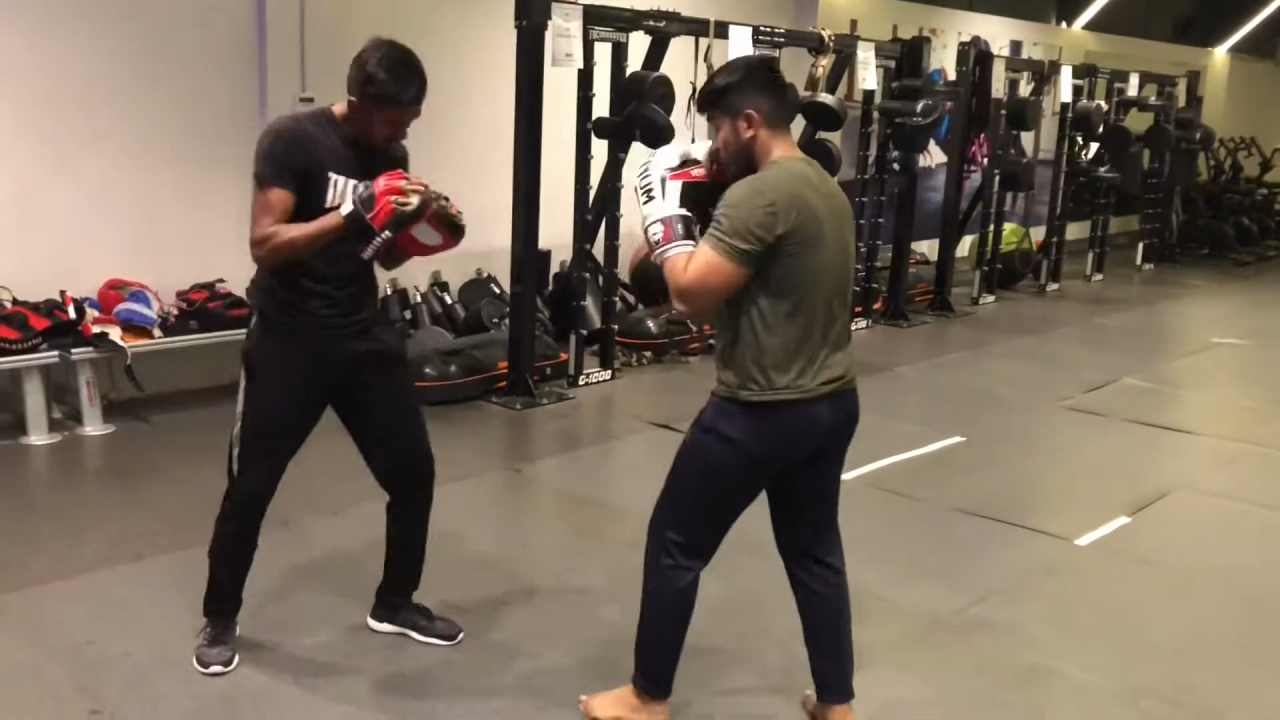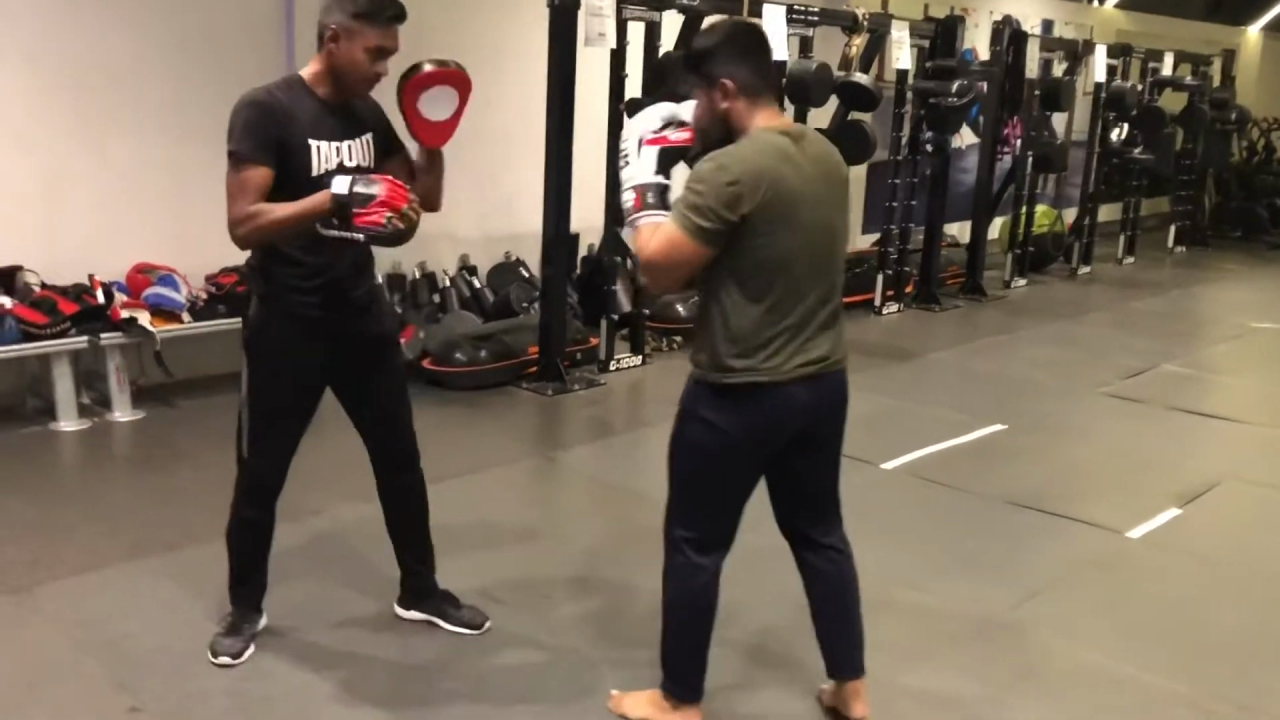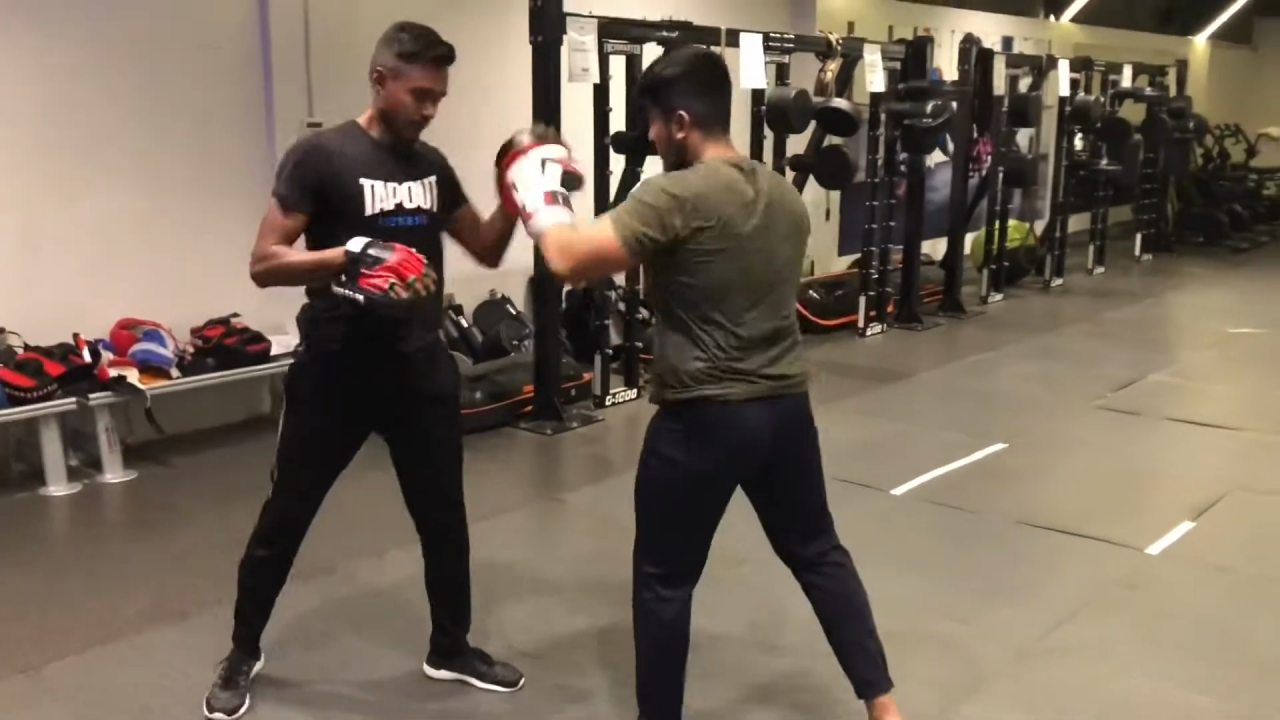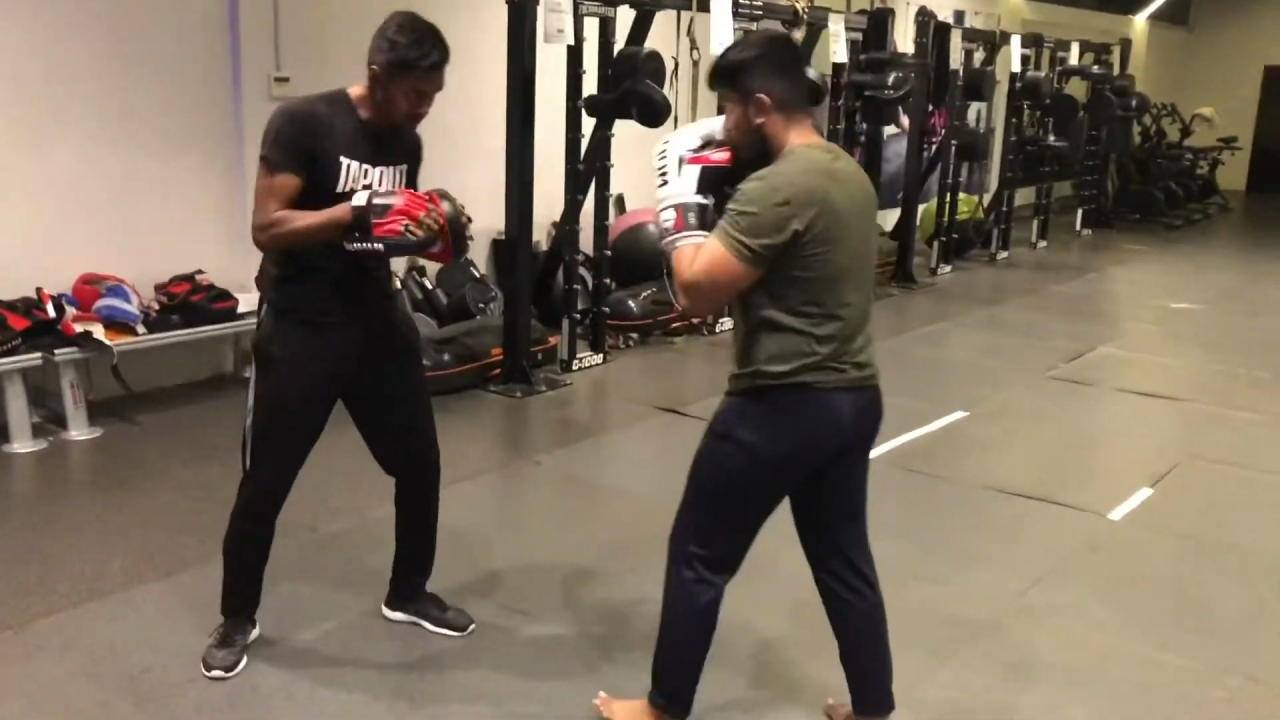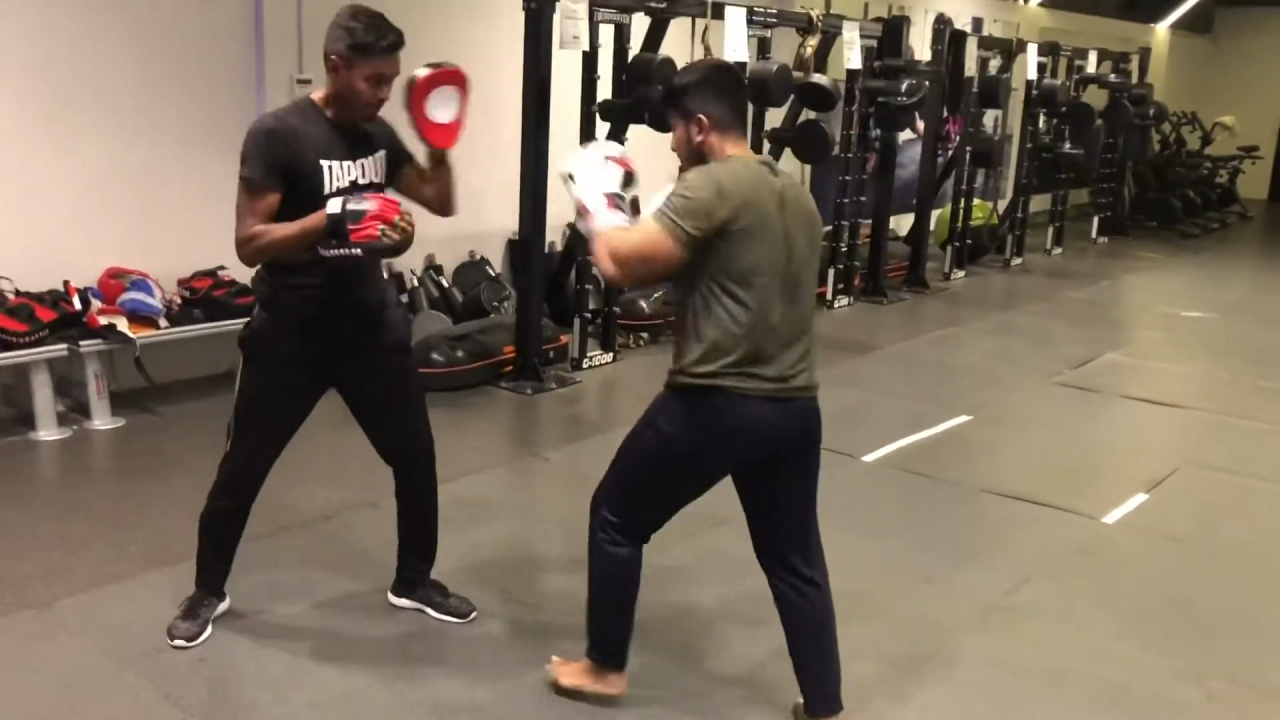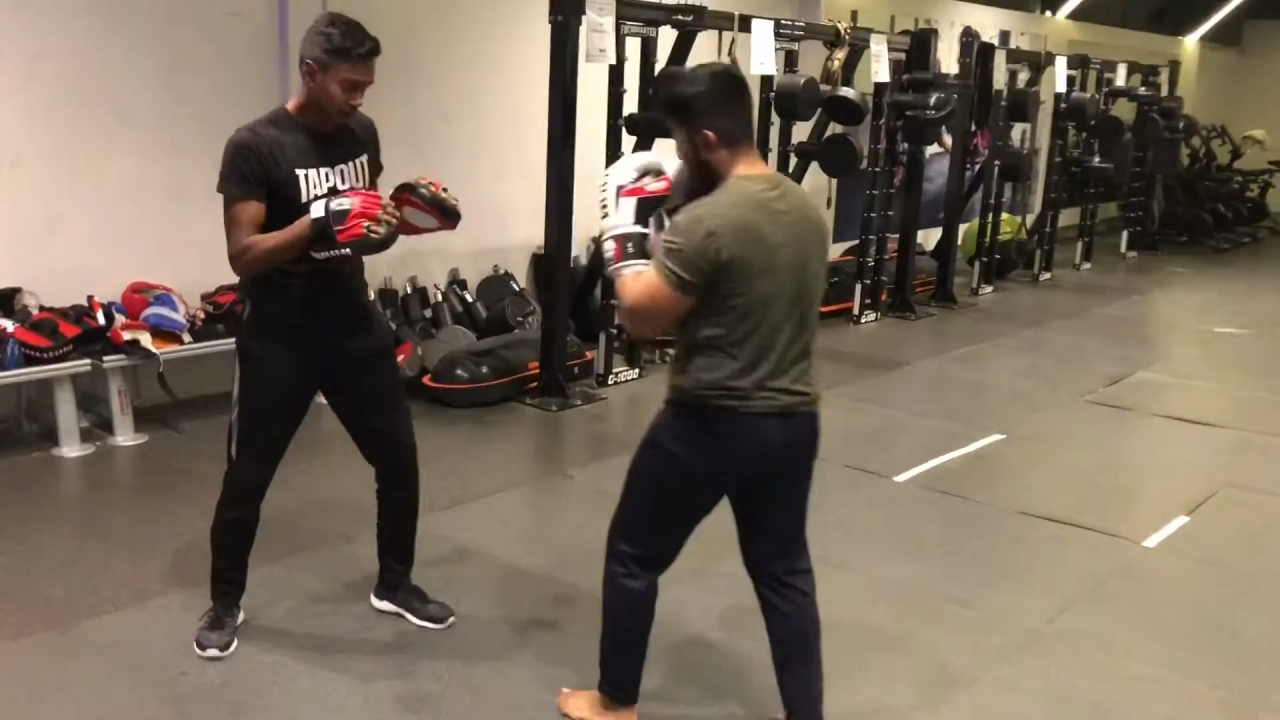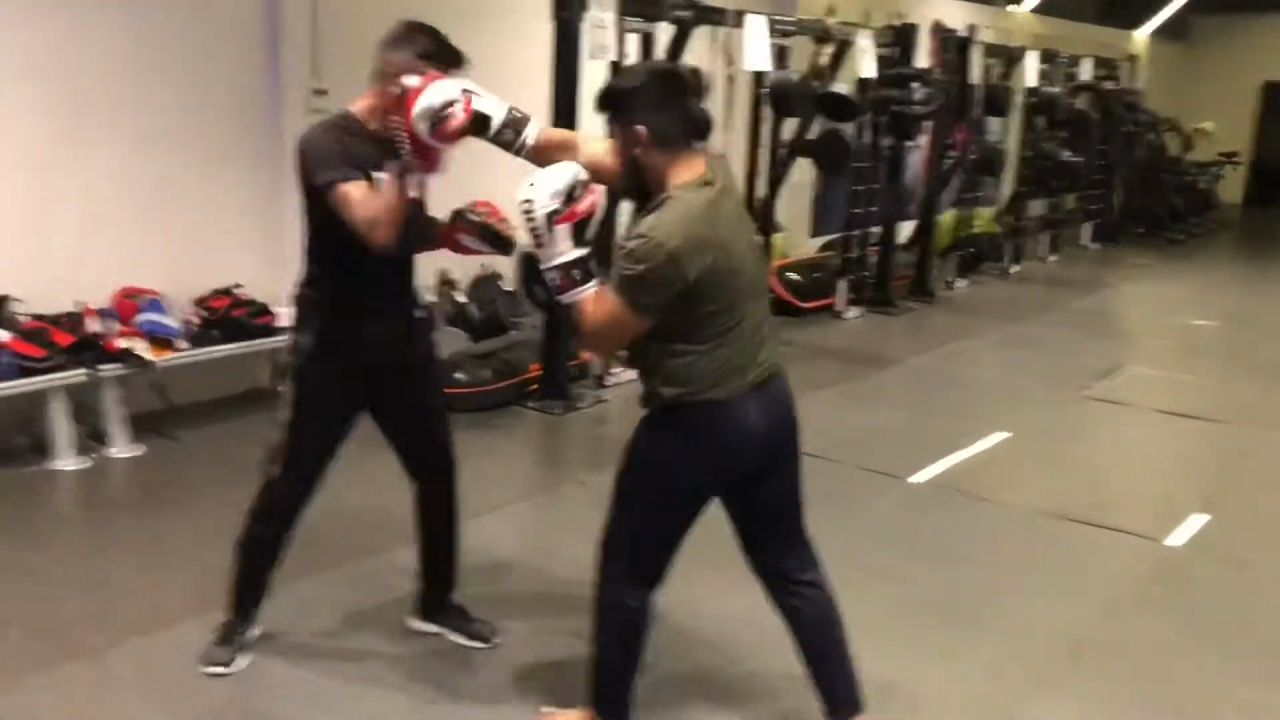
dt=0.7s
person 1, frame 1
left shoulder: (760, 196)
right shoulder: (826, 189)
left elbow: (693, 294)
left wrist: (662, 210)
left hip: (759, 413)
right hip: (831, 405)
left knee: (675, 544)
right knee: (814, 552)
person 1, frame 2
left shoulder: (729, 170)
right shoulder: (826, 157)
left elbow: (659, 270)
left wrist: (641, 175)
right wrist: (701, 139)
left hip: (739, 394)
right hip: (822, 383)
left knee: (694, 543)
right knee: (818, 534)
person 1, frame 3
left shoulder: (678, 196)
right shoulder: (782, 193)
left elbow: (568, 256)
left wrist: (532, 185)
left hip: (702, 421)
right hip: (783, 406)
left knee: (662, 580)
right knee: (817, 553)
person 1, frame 4
left shoulder: (778, 189)
right shoulder: (845, 171)
left elbow: (697, 290)
left wrist: (678, 199)
right wrist: (733, 155)
left hip: (781, 406)
right hip: (853, 400)
left knee: (698, 557)
right knee: (845, 559)
person 1, frame 5
left shoulder: (713, 188)
right shoulder: (794, 195)
left elbow: (622, 262)
left wrist: (593, 194)
right wrist: (663, 220)
left hip: (712, 405)
right hip: (793, 407)
left knee: (614, 519)
right knee: (795, 559)
left ankle: (603, 667)
person 1, frame 6
left shoulder: (709, 221)
right shoulder: (804, 207)
left elbow: (641, 314)
left wrist: (625, 225)
right wrist: (678, 194)
left hip: (709, 424)
right hip: (792, 422)
left knee: (633, 557)
right knee: (784, 571)
person 1, frame 7
left shoulder: (664, 238)
right shoulder: (712, 172)
left elbow: (601, 333)
right elbow: (591, 156)
left wrist: (560, 244)
right wrist: (493, 118)
left hip: (693, 424)
right hip: (766, 404)
left knee: (627, 572)
right knee: (789, 564)
person 2, frame 1
left shoulder: (391, 155)
right shoulder: (292, 139)
right elbow: (266, 245)
left wrist: (429, 229)
right wrist: (356, 213)
left hip: (365, 335)
right hip: (288, 340)
left knee: (412, 471)
right knee: (250, 485)
left ankle: (395, 603)
right ankle: (220, 619)
person 2, frame 2
left shoulder: (368, 113)
right shoulder: (265, 110)
left elbow: (422, 198)
right elbow: (244, 224)
right wrist: (338, 193)
left hip: (362, 314)
right hip: (287, 322)
left knee: (399, 459)
right knee: (261, 473)
left ankle: (420, 590)
right ankle: (244, 609)
person 2, frame 3
left shoulder: (431, 164)
right shoulder: (319, 156)
left elbow: (488, 252)
right elbow: (266, 264)
right wrist: (353, 255)
left hip: (420, 365)
right hip: (335, 368)
left knee: (443, 515)
right knee: (284, 517)
left ankle: (451, 649)
right ankle: (242, 655)
person 2, frame 4
left shoulder: (405, 143)
right shoulder: (302, 122)
right elbow: (268, 230)
left wrist: (429, 237)
right wrist: (361, 211)
left hip: (378, 321)
right hip: (301, 328)
left knee: (420, 463)
right knee: (266, 482)
left ankle: (408, 593)
right ankle: (237, 619)
person 2, frame 5
left shoulder: (378, 135)
right shoulder: (278, 134)
left elbow: (442, 201)
right elbow: (251, 245)
left wrist: (437, 142)
right wrist: (336, 219)
left hip: (372, 326)
right hip: (289, 331)
left knee: (415, 455)
right knee: (244, 466)
left ankle: (415, 578)
right ankle: (207, 594)
person 2, frame 6
left shoulder: (361, 133)
right shoulder: (255, 145)
right elbow: (243, 258)
left wrist: (404, 215)
right wrist: (319, 222)
left hip: (355, 326)
right hip: (278, 338)
left knee: (398, 458)
right knee: (247, 477)
left ankle: (394, 584)
right ankle: (224, 603)
person 2, frame 7
left shoulder: (407, 143)
right shoulder: (325, 143)
right elbow: (378, 231)
left wrist: (459, 230)
right wrist: (407, 155)
left hip: (401, 339)
right hip: (333, 347)
left knee: (438, 474)
right knee: (287, 488)
left ankle: (435, 603)
right ankle: (241, 617)
